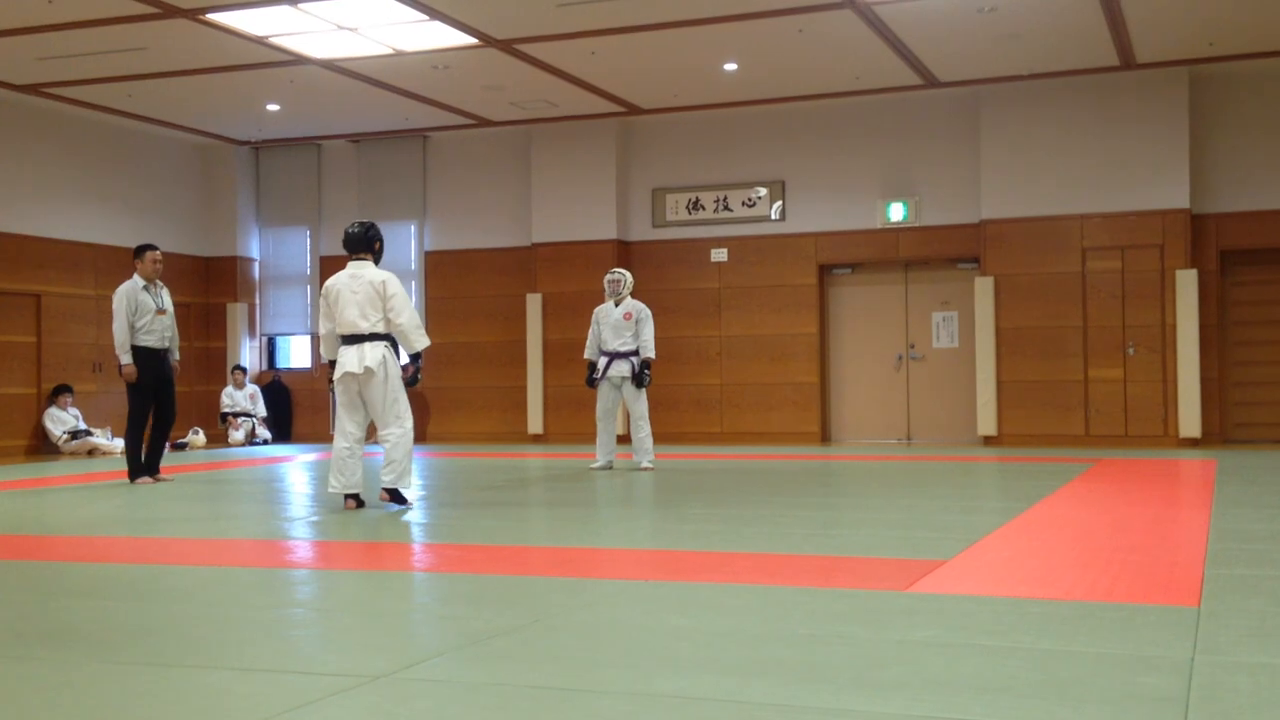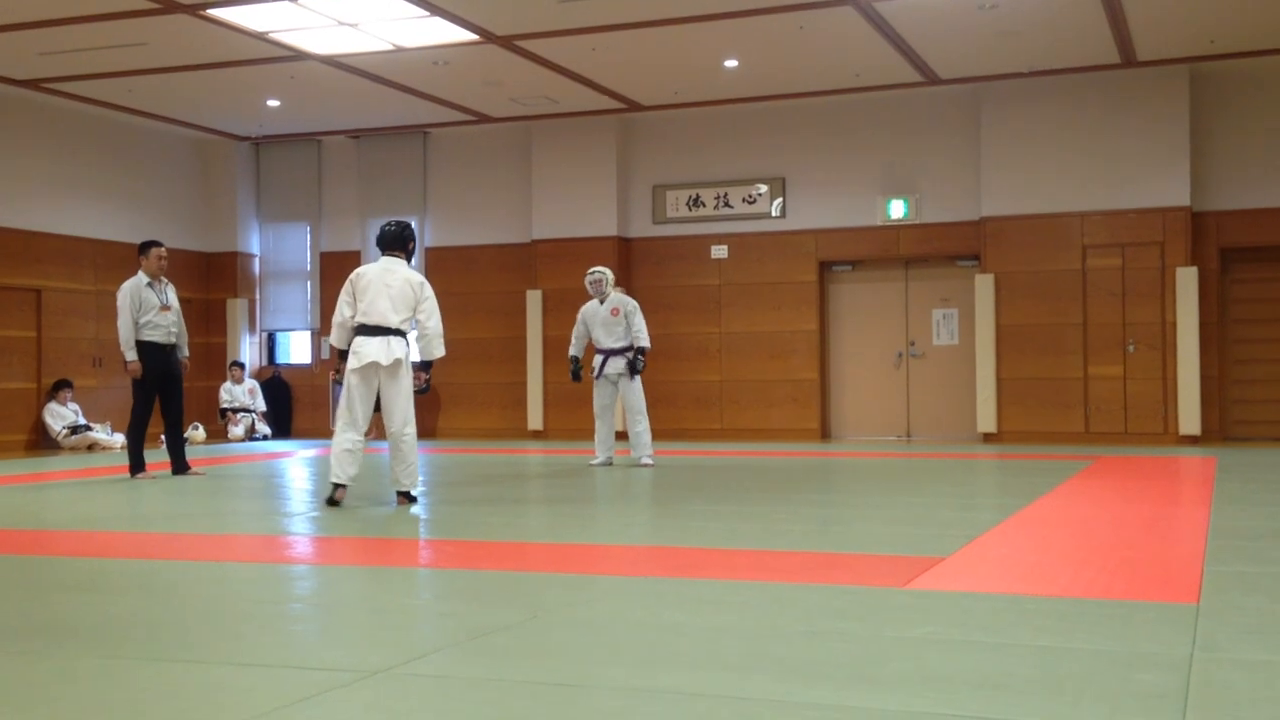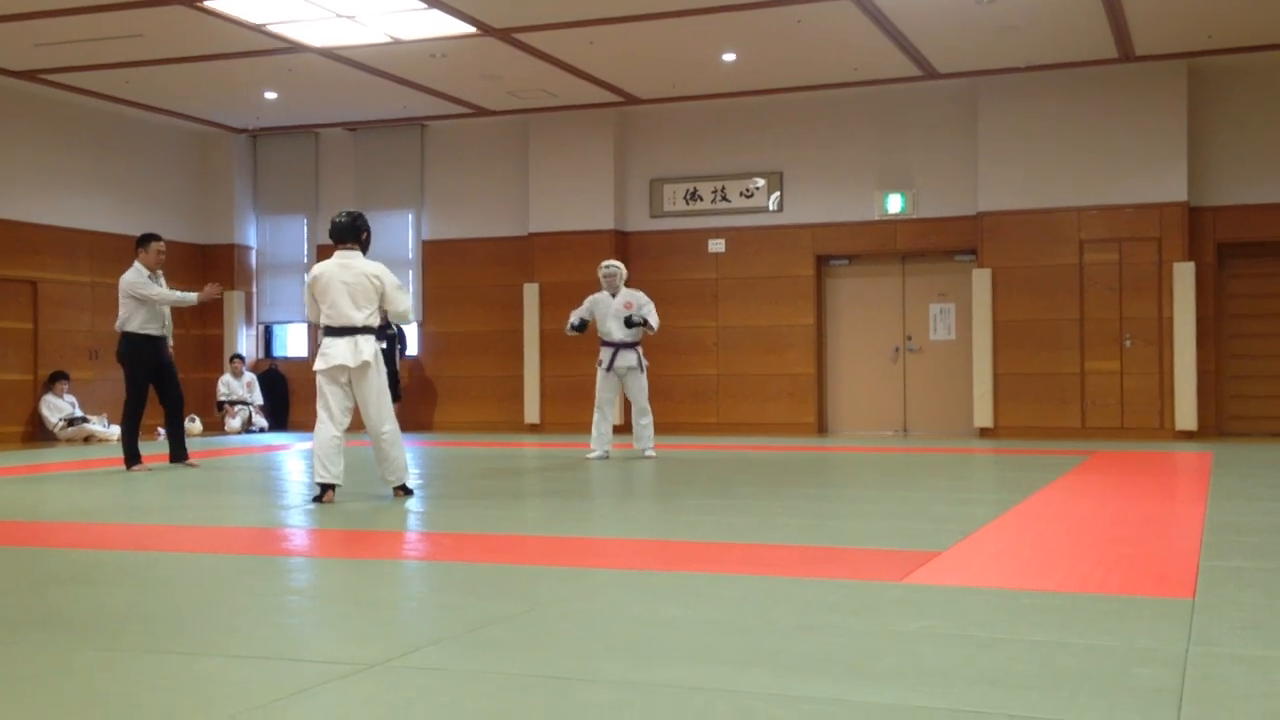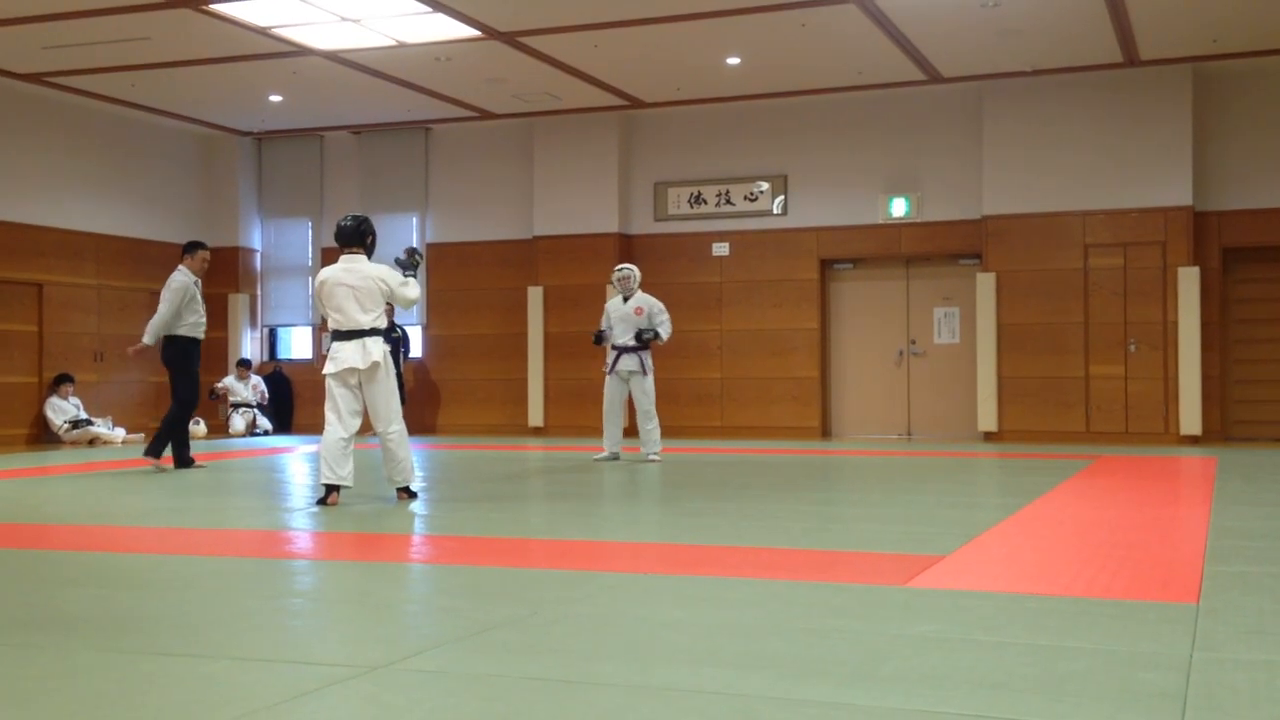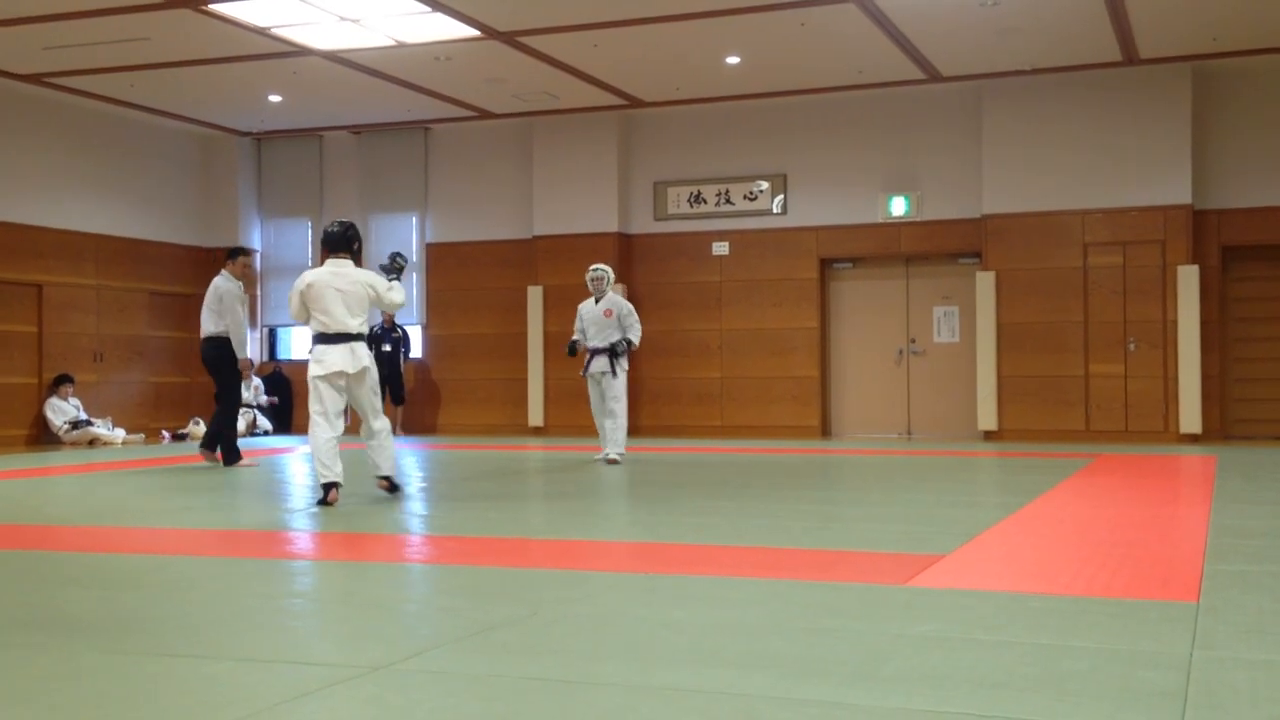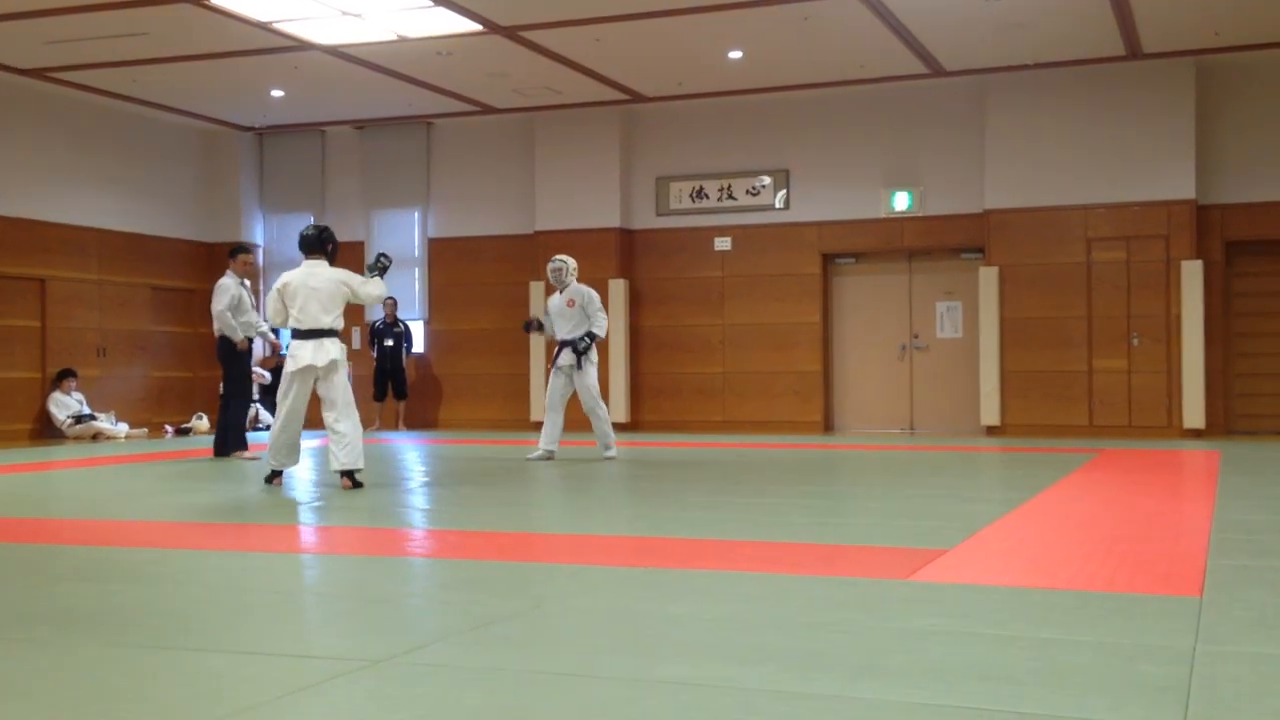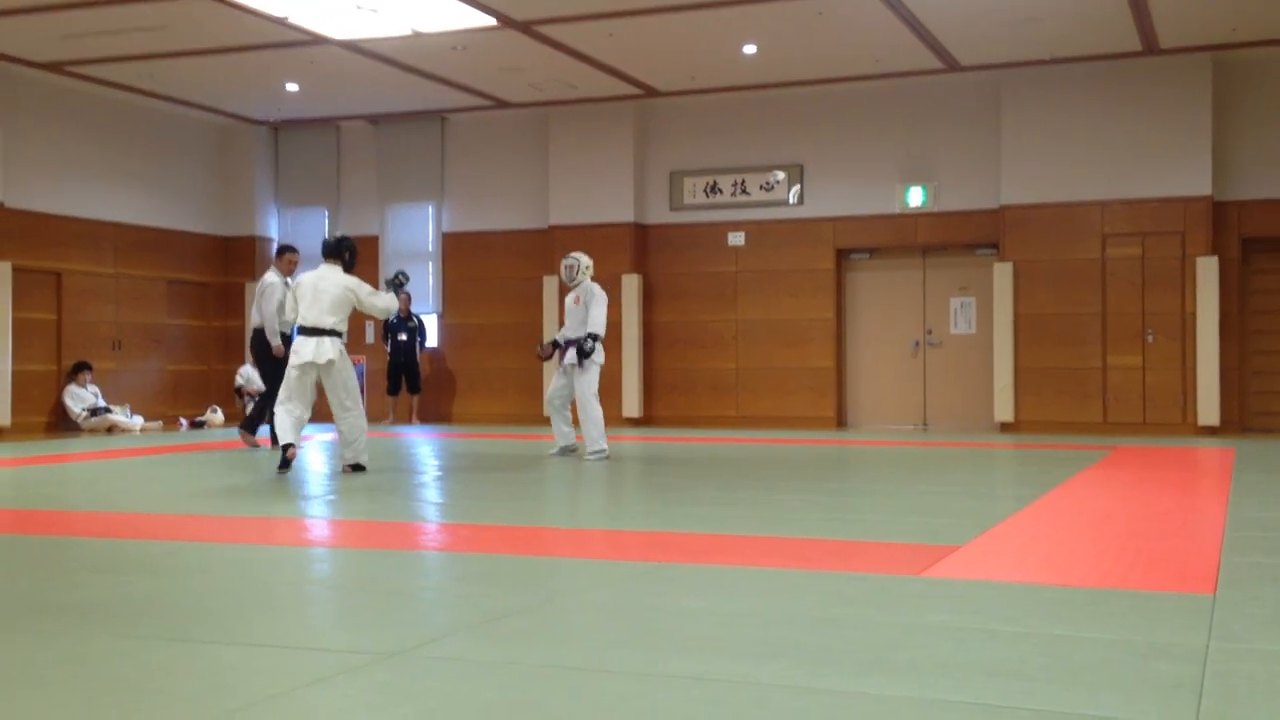
dt=0.7s
person 1, frame 1
left shoulder: (331, 284)
right shoulder: (385, 279)
left elbow: (326, 330)
right elbow: (405, 322)
left wrist: (332, 365)
right wrist: (415, 358)
left hip: (346, 357)
right hip: (378, 356)
left knee: (348, 429)
right knee: (396, 424)
left ankle: (350, 494)
right ankle: (390, 486)
person 1, frame 2
left shoulder: (360, 274)
right shoulder: (417, 280)
left elbow: (341, 318)
right elbow: (430, 326)
left wrist: (341, 356)
right wrist: (426, 366)
left hip: (362, 349)
right hip: (395, 351)
left knee: (350, 422)
right knee: (401, 425)
left ankle: (340, 485)
right ankle: (404, 490)
person 1, frame 3
left shoulder: (318, 272)
right shoulder: (376, 271)
left elbow: (313, 314)
right elbow: (402, 309)
right wrist: (376, 310)
left hip: (331, 349)
right hip: (365, 348)
left knee: (329, 420)
right knee: (382, 420)
left ankle: (327, 486)
right ankle: (398, 483)
person 1, frame 4
left shoulder: (324, 276)
right shoulder: (381, 273)
right elbow: (410, 297)
right wrist: (410, 272)
left hip: (341, 351)
right hip: (373, 350)
left knee: (338, 423)
right knee: (389, 421)
left ankle: (332, 487)
right ankle: (402, 485)
person 1, frame 5
left shoulder: (309, 279)
right shoulder: (367, 278)
left elbow: (299, 316)
right elbow: (395, 301)
right wrist: (394, 276)
left hip: (324, 355)
right hip: (357, 354)
left knee: (325, 423)
right knee: (375, 419)
left ankle: (330, 485)
right ankle: (384, 475)
person 1, frame 6
left shoulder: (287, 279)
right shoulder: (341, 277)
left elbow: (275, 318)
right elbow: (376, 294)
right wrist: (377, 274)
left hip: (300, 350)
right hip: (330, 350)
left knee: (288, 414)
right knee: (342, 414)
left ankle: (277, 470)
right ankle: (347, 470)
person 1, frame 7
left shoulder: (303, 280)
right shoulder: (351, 284)
left elbow: (292, 314)
right elbow: (384, 307)
right wrist: (394, 289)
left hip: (303, 346)
right hip: (331, 349)
left knee: (290, 404)
right knee: (348, 406)
left ankle: (288, 445)
right ankle: (353, 460)
person 2, frame 1
left shoulder: (163, 291)
right shoulder: (127, 291)
right elbow: (122, 329)
left wrist: (174, 356)
right wrist: (126, 362)
left hip: (161, 358)
right hip: (141, 358)
left knee: (166, 414)
right knee: (138, 417)
left ankle: (151, 468)
right ankle: (136, 472)
person 2, frame 2
left shoulder: (169, 288)
right shoulder: (131, 288)
left elbow: (179, 323)
right elbow: (126, 325)
left wrist: (184, 353)
right wrist: (131, 358)
left hip: (169, 354)
right hip: (147, 353)
left knee: (174, 412)
right knee: (142, 412)
left ankle: (180, 464)
right ankle: (137, 467)
person 2, frame 3
left shoulder: (158, 277)
right shoulder: (131, 279)
right elbow: (164, 297)
left wrist: (168, 343)
right wrist: (199, 297)
left hip: (156, 345)
right hip: (136, 346)
left knee: (174, 399)
right knee: (135, 403)
left ankle: (179, 453)
right ankle: (132, 459)
person 2, frame 4
left shoulder: (189, 283)
right shoulder: (181, 282)
right elbow: (164, 314)
right wrist: (146, 342)
left hip: (185, 347)
right hip: (181, 347)
left knee: (185, 402)
right knee: (185, 402)
left ankle: (182, 458)
right ankle: (154, 451)
person 2, frame 5
left shoulder: (221, 284)
right shoulder: (230, 287)
right elbow: (235, 323)
left wrist: (239, 354)
right wrist: (242, 356)
left hip: (214, 346)
right hip: (223, 348)
left knee: (226, 401)
right knee: (230, 402)
left ankle: (209, 445)
right ankle: (231, 456)
person 2, frame 6
left shoulder: (244, 286)
right shoulder: (226, 284)
left elbow: (253, 318)
right elbow: (220, 313)
left wrist: (269, 337)
right wrist: (238, 337)
left hip: (241, 346)
right hip: (232, 346)
left knee: (231, 397)
right knee: (241, 395)
left ankle: (222, 447)
right ankle: (237, 446)
person 2, frame 7
left shoulder: (280, 281)
right shoulder: (273, 282)
right elbow: (269, 315)
left wrist: (278, 342)
right wrist: (276, 343)
left hip: (268, 340)
right hip: (267, 340)
left knee: (273, 389)
right knee: (281, 389)
left ankle: (248, 428)
right ankle: (279, 438)
person 3, frame 1
left shoulder: (639, 309)
right shoulder: (600, 311)
left elbow: (646, 341)
right elbow: (593, 341)
left wrist: (646, 368)
right wrist: (590, 368)
left hip: (630, 366)
right hip: (606, 367)
left knee: (638, 413)
right knee: (604, 414)
left ankle: (645, 458)
right ankle: (605, 458)
person 3, frame 2
left shoulder: (626, 303)
right shoulder: (586, 310)
left elbow: (639, 331)
right elbow: (579, 338)
left wrist: (639, 355)
right wrist: (574, 362)
left hip: (626, 362)
right hip: (602, 363)
left knee: (635, 408)
right knee: (602, 411)
left ankle: (644, 454)
right ankle: (604, 455)
person 3, frame 3
left shoulder: (637, 297)
right shoulder: (594, 300)
left elbow: (653, 320)
right elbow: (575, 318)
left wrist: (641, 321)
right wrist: (576, 325)
left hip: (632, 355)
right hip: (608, 355)
left knee: (640, 402)
right knee: (603, 402)
left ankle: (646, 446)
right ankle: (601, 448)
person 3, frame 4
left shoulder: (650, 303)
right shoulder: (611, 305)
left elbow: (665, 328)
left wrist: (652, 334)
right wrist: (600, 336)
left hip: (639, 359)
right hip: (616, 359)
left knee: (645, 406)
right knee: (612, 406)
left ankle: (652, 450)
right ankle: (612, 449)
person 3, frame 5
left shoulder: (620, 304)
right shoulder: (584, 307)
left elbow: (635, 330)
right elbow: (581, 333)
left wrist: (624, 344)
right wrist: (575, 344)
left hip: (614, 361)
right hip: (593, 361)
left knee: (615, 405)
right knee: (599, 408)
left ankle: (615, 450)
right ankle: (608, 448)
person 3, frame 6
left shoulder: (584, 292)
right shoulder: (553, 300)
left elbow: (600, 320)
right elbow: (551, 326)
left wrist: (587, 339)
right wrist: (536, 325)
left hip: (582, 354)
right hip: (562, 354)
left knee: (591, 400)
right knee: (553, 402)
left ankle: (608, 444)
right ankle: (547, 448)
person 3, frame 7
left shoulder: (592, 290)
right shoulder: (570, 296)
left elbow: (597, 316)
left wrist: (591, 340)
right wrist: (553, 344)
left hip: (587, 352)
right hip: (569, 354)
left knee: (586, 399)
right knee: (554, 398)
left ankle: (598, 448)
right ankle: (567, 442)
